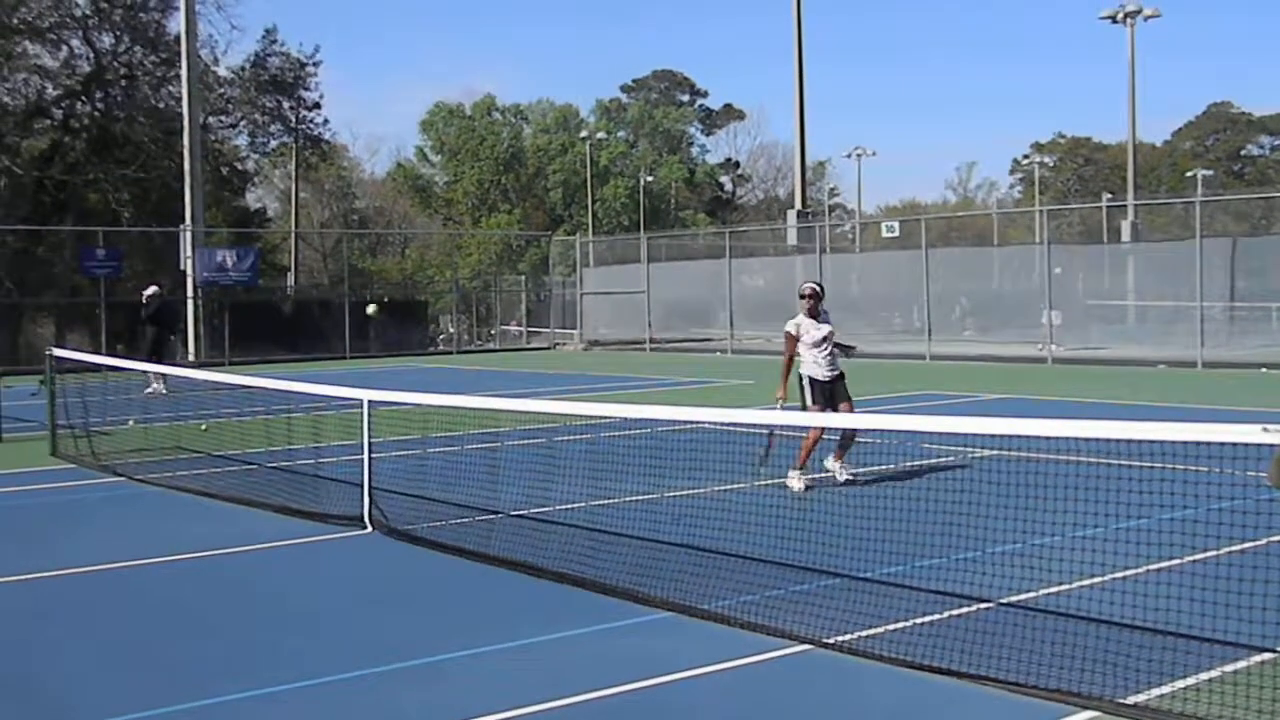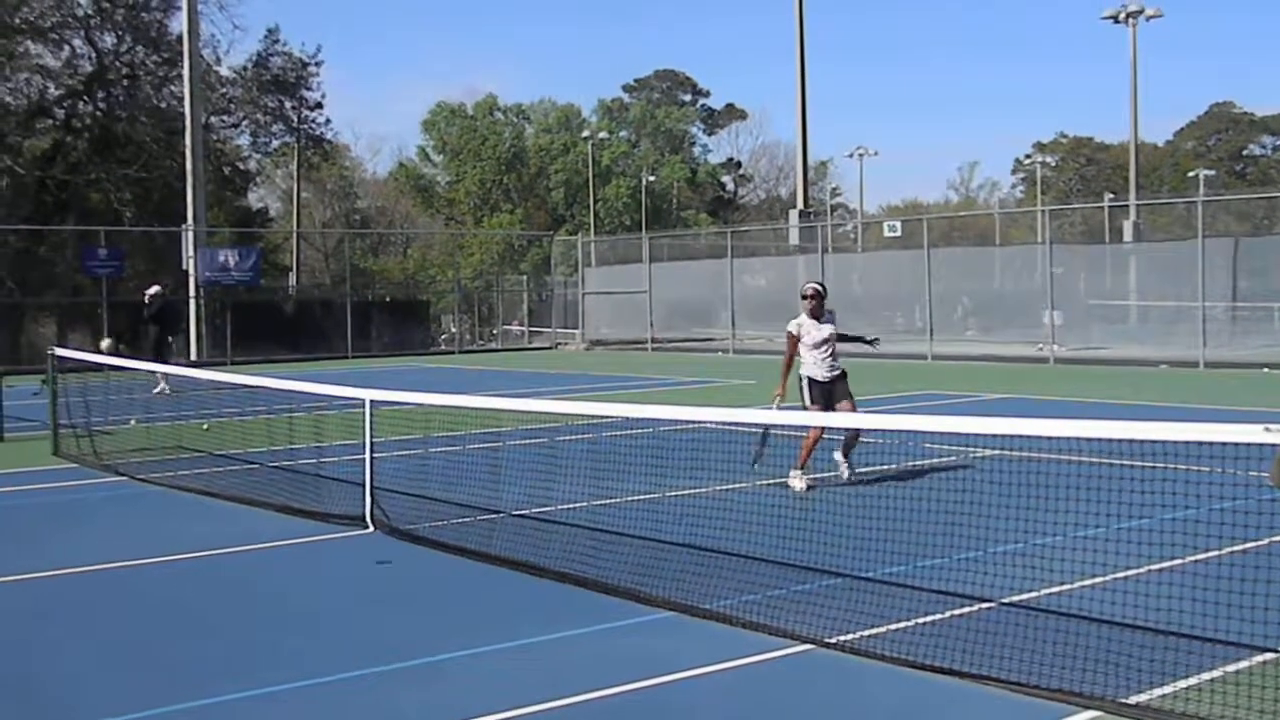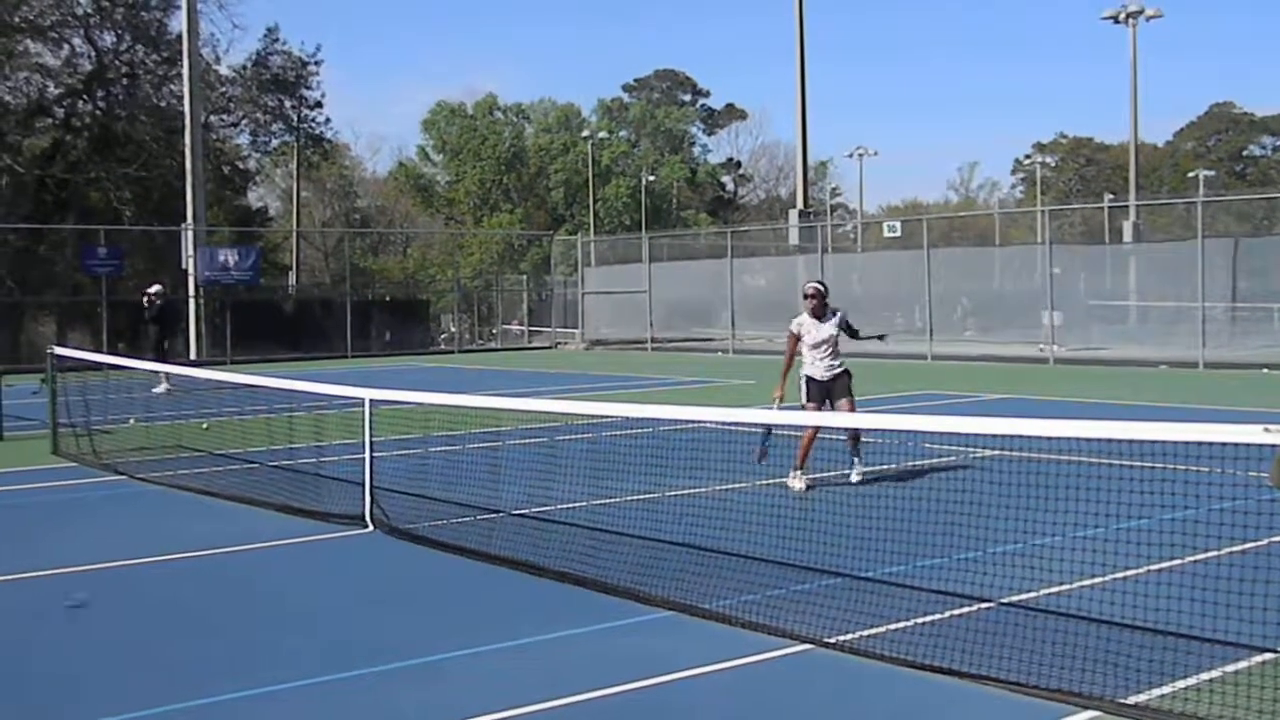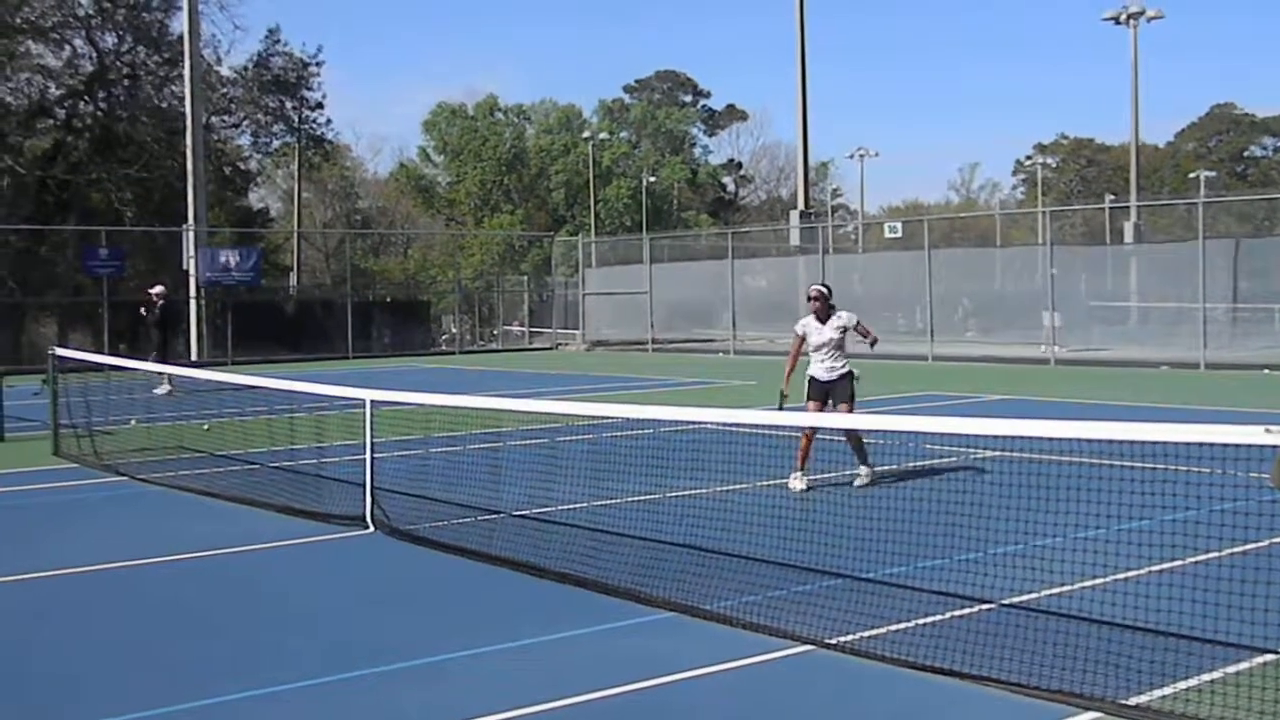
dt=0.1s
person 1, frame 1
left shoulder: (824, 316)
right shoulder: (795, 324)
right elbow: (788, 357)
left wrist: (840, 347)
right wrist: (783, 388)
left hip: (835, 378)
right hip: (812, 379)
left knee: (851, 427)
right knee: (817, 430)
left ankle: (836, 461)
right ankle: (795, 473)
person 1, frame 2
left shoulder: (829, 316)
right shoulder: (797, 324)
right elbow: (789, 356)
left wrist: (862, 339)
right wrist: (782, 385)
left hip: (835, 378)
right hip: (812, 380)
right knee: (817, 430)
left ankle: (843, 456)
right ankle: (797, 473)
person 1, frame 3
left shoulder: (837, 315)
right shoulder: (799, 323)
left elbow: (853, 333)
right elbow: (790, 355)
left wrist: (873, 336)
right wrist: (781, 386)
left hip: (837, 376)
right hip: (813, 379)
right knee: (812, 428)
left ankle: (855, 458)
right ankle: (796, 473)
person 1, frame 4
left shoulder: (843, 317)
right shoulder: (804, 324)
left elbow: (871, 336)
right elbow: (794, 354)
left wrist: (871, 339)
right wrist: (786, 382)
left hip: (841, 377)
right hip: (817, 379)
right knee: (809, 428)
left ankle: (865, 467)
right ankle: (798, 474)
